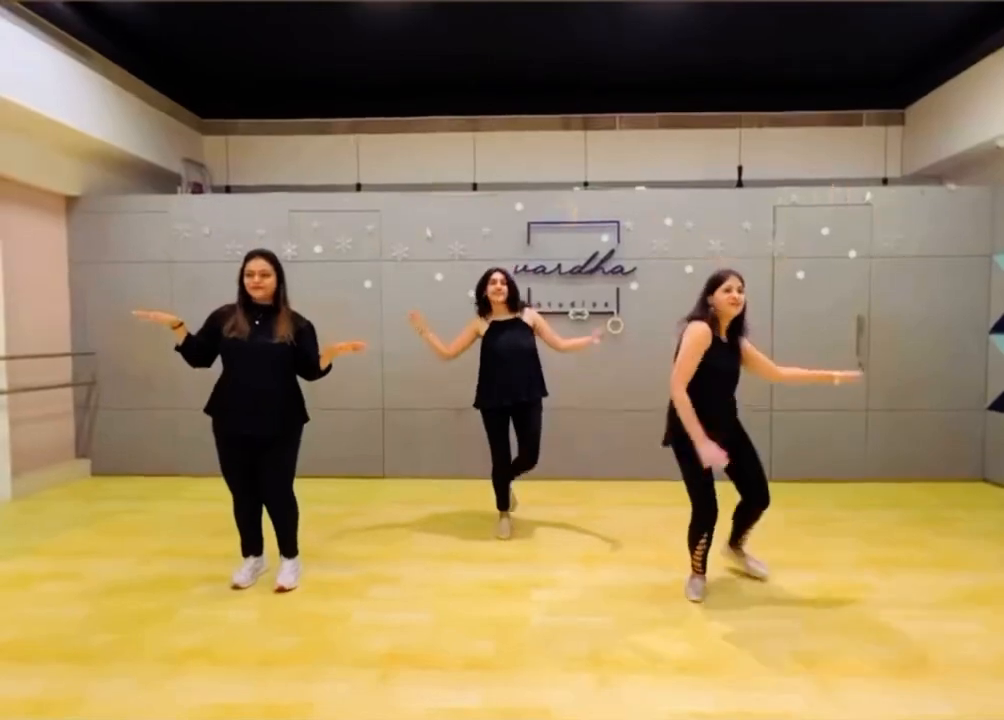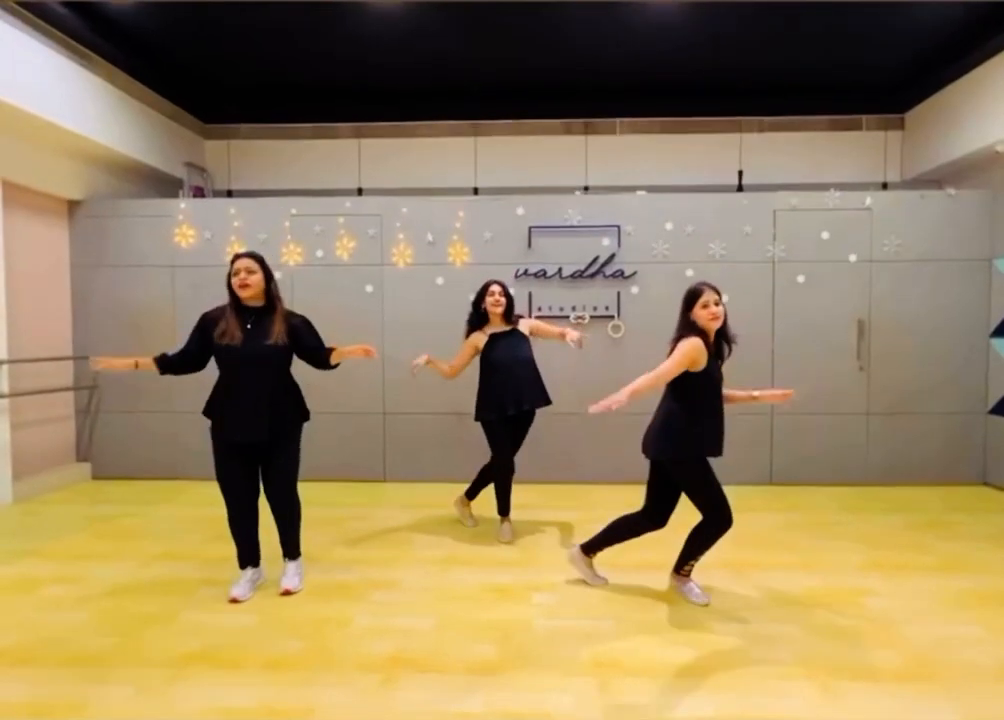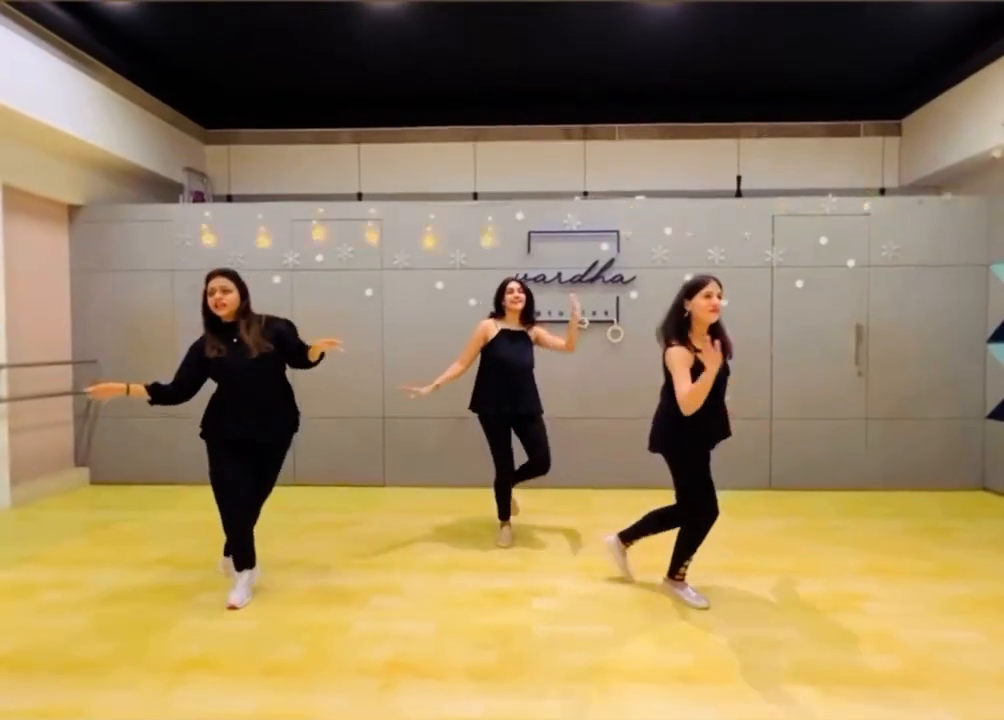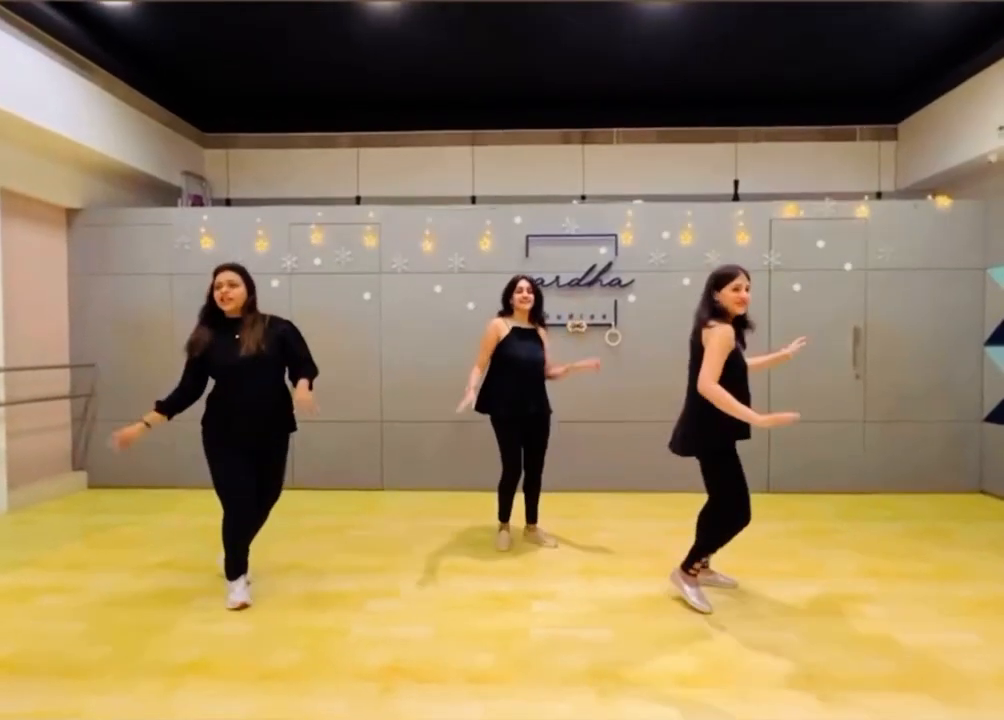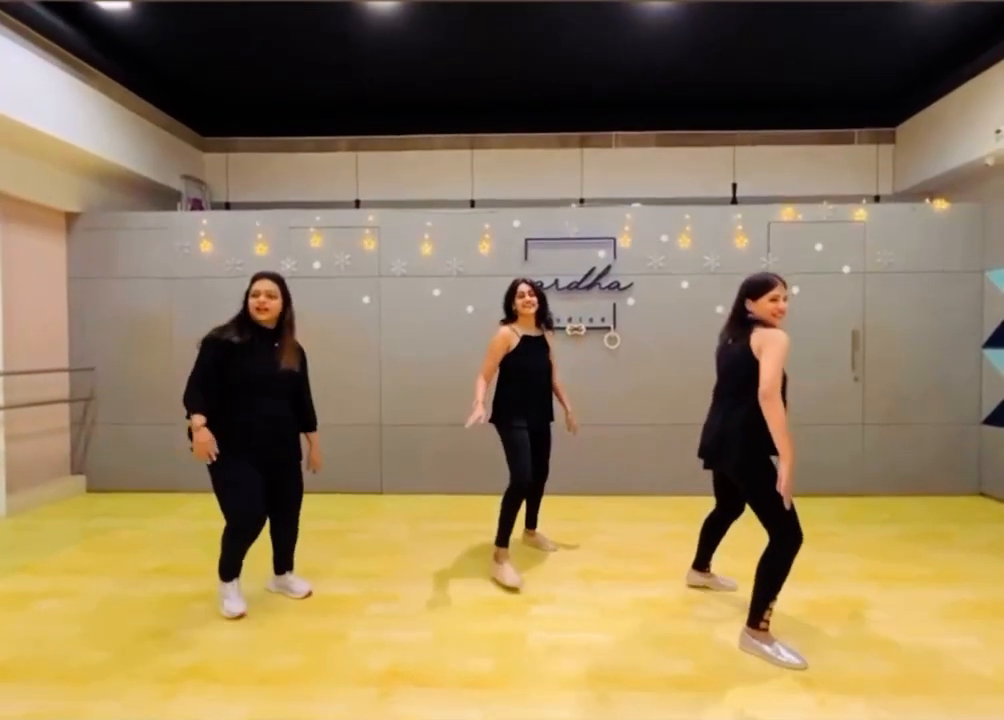
dt=0.3s
person 1, frame 1
left shoulder: (736, 338)
right shoulder: (698, 330)
left elbow: (776, 373)
right elbow: (677, 389)
left wrist: (832, 376)
right wrist: (701, 442)
left hip: (726, 427)
right hip: (692, 434)
left knee: (758, 495)
right knee: (706, 508)
left ankle: (737, 549)
right ankle: (697, 573)
person 1, frame 2
left shoulder: (711, 347)
right shoulder: (693, 346)
left elbow: (713, 393)
right elbow: (656, 377)
left wrist: (758, 396)
right wrist: (621, 395)
left hip: (676, 444)
right hip: (676, 445)
left knee: (654, 516)
right knee: (719, 516)
left ankle: (584, 552)
right ankle: (681, 576)
person 1, frame 3
left shoulder: (716, 338)
right shoulder: (678, 348)
right elbow: (688, 403)
right wrist: (709, 372)
left hip: (697, 436)
right hip: (680, 437)
left knee: (689, 507)
right knee: (705, 509)
left ankle: (622, 540)
right ankle: (676, 578)
person 1, frame 4
left shoulder: (725, 330)
right shoulder: (720, 330)
left elbow: (737, 366)
right elbow: (706, 385)
left wrist: (782, 355)
right wrist: (758, 418)
left hip: (715, 431)
right hip: (708, 433)
left knee: (725, 502)
right knee: (736, 512)
left ankle: (699, 567)
right ankle: (687, 573)
person 1, frame 5
left shoulder: (732, 338)
right shoulder: (771, 338)
right elbow: (768, 395)
right wrist: (788, 457)
left hip: (721, 440)
right hip: (742, 446)
left knee: (729, 507)
right knee: (787, 534)
left ankle: (700, 571)
right ankle: (756, 632)
person 2, frame 1
left shoulder: (295, 325)
right shoulder: (225, 318)
left elbow: (309, 370)
right elbow: (199, 356)
left wrist: (334, 351)
right wrist: (175, 325)
left hip: (280, 423)
right hip: (231, 421)
left knee: (277, 490)
right knee: (243, 491)
left ankle: (290, 560)
right ankle: (252, 558)
person 2, frame 2
left shoulder: (290, 323)
right shoulder: (215, 322)
left elbow: (319, 355)
right elbow: (187, 361)
left wrist: (346, 351)
right wrist: (134, 363)
left hip: (280, 424)
right hip: (230, 425)
left knee: (282, 493)
right knee: (239, 498)
left ankle: (293, 562)
right ankle: (250, 569)
person 2, frame 3
left shoulder: (274, 329)
right shoulder: (205, 346)
left elbow: (300, 357)
right elbow: (178, 390)
left wrist: (317, 348)
right wrist: (125, 389)
left hip: (274, 431)
right hip: (228, 434)
left knee: (254, 499)
right knee: (234, 502)
left ankle: (232, 555)
right ankle: (244, 573)
person 2, frame 4
left shoulder: (278, 329)
right shoulder: (206, 339)
left elbow: (302, 367)
right elbow: (187, 390)
left wrist: (302, 385)
right wrist: (145, 423)
left hip: (272, 431)
right hip: (225, 435)
left knee: (265, 498)
right knee: (237, 504)
left ankle: (237, 556)
right ankle: (236, 577)
person 2, frame 5
left shoulder: (292, 349)
right shoulder: (225, 339)
left elbow: (301, 398)
right elbow: (200, 385)
left wrist: (311, 441)
right wrist: (199, 427)
left hip: (282, 446)
right hip: (233, 445)
left knee: (286, 512)
right knee: (245, 518)
left ankle: (282, 575)
right ankle: (228, 580)
person 3, frame 1
left shoulder: (528, 315)
right shoulder: (480, 324)
left elbow: (559, 344)
right elbow: (447, 353)
left wrist: (588, 341)
right wrist: (424, 331)
left hip: (528, 398)
right hip: (494, 400)
left knee: (530, 457)
right knee: (500, 457)
left ankle: (505, 480)
right ankle: (503, 513)
person 3, frame 2
left shoulder: (524, 325)
right shoulder: (478, 337)
left elbow: (559, 332)
right elbow: (451, 371)
left wrist: (570, 333)
right wrist: (429, 360)
left hip: (524, 407)
right hip: (494, 410)
left knee: (502, 462)
right knee: (504, 464)
left ankle: (465, 499)
right ankle: (504, 519)
person 3, frame 3
left shoulder: (532, 331)
right shoulder: (488, 327)
left elbow: (568, 346)
right elbow: (462, 364)
left wrist: (574, 320)
right wrist: (433, 385)
left hip: (526, 405)
right hip: (493, 407)
left knee: (542, 461)
right knee: (504, 466)
left ankle: (508, 489)
right ankle: (504, 522)
person 3, frame 4
left shoulder: (539, 332)
right shoulder: (498, 325)
left elbow: (548, 371)
right elbow: (480, 366)
left wrist: (578, 366)
right wrist: (471, 390)
left hip: (536, 408)
right hip: (504, 409)
left knee: (535, 468)
right knee: (513, 469)
left ankle: (531, 527)
right ankle: (503, 526)
person 3, frame 5
left shoulder: (545, 334)
right shoulder: (506, 334)
right elbow: (485, 375)
left wrist: (567, 406)
right wrist: (479, 404)
left hip: (540, 415)
right hip: (512, 417)
left knee: (539, 475)
right knee: (521, 478)
left ankle: (531, 532)
right ankle: (500, 555)
